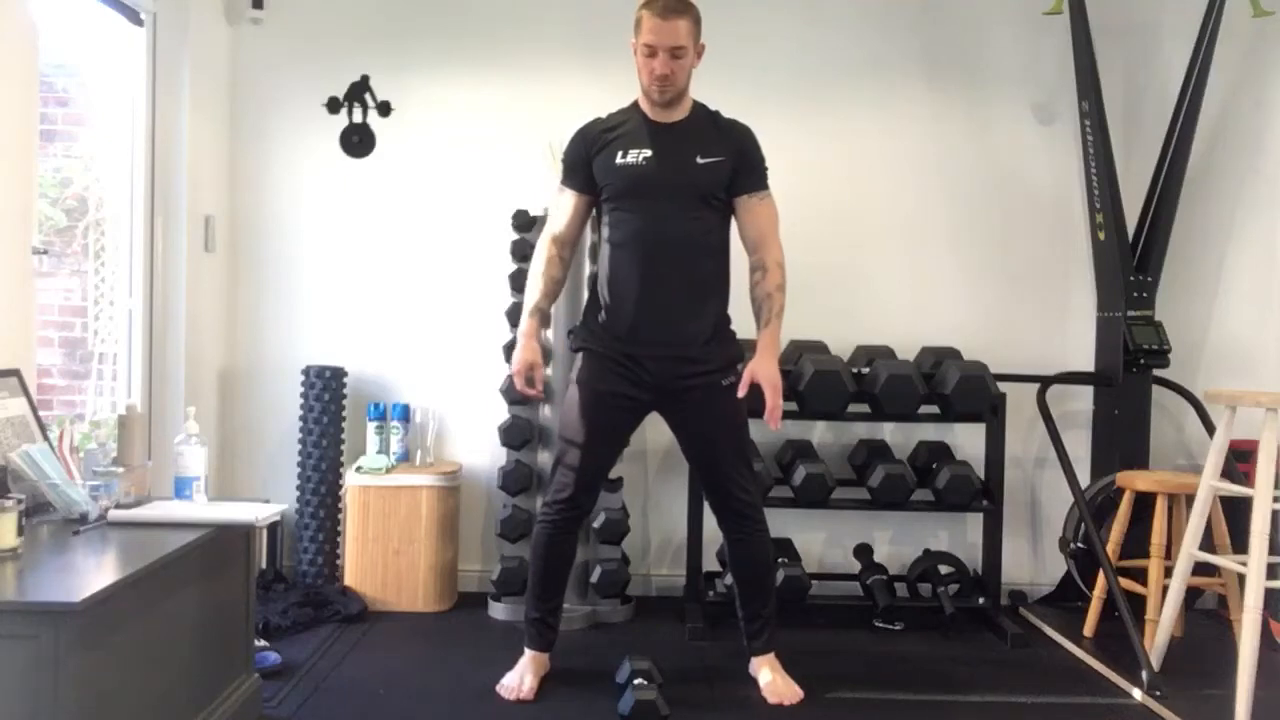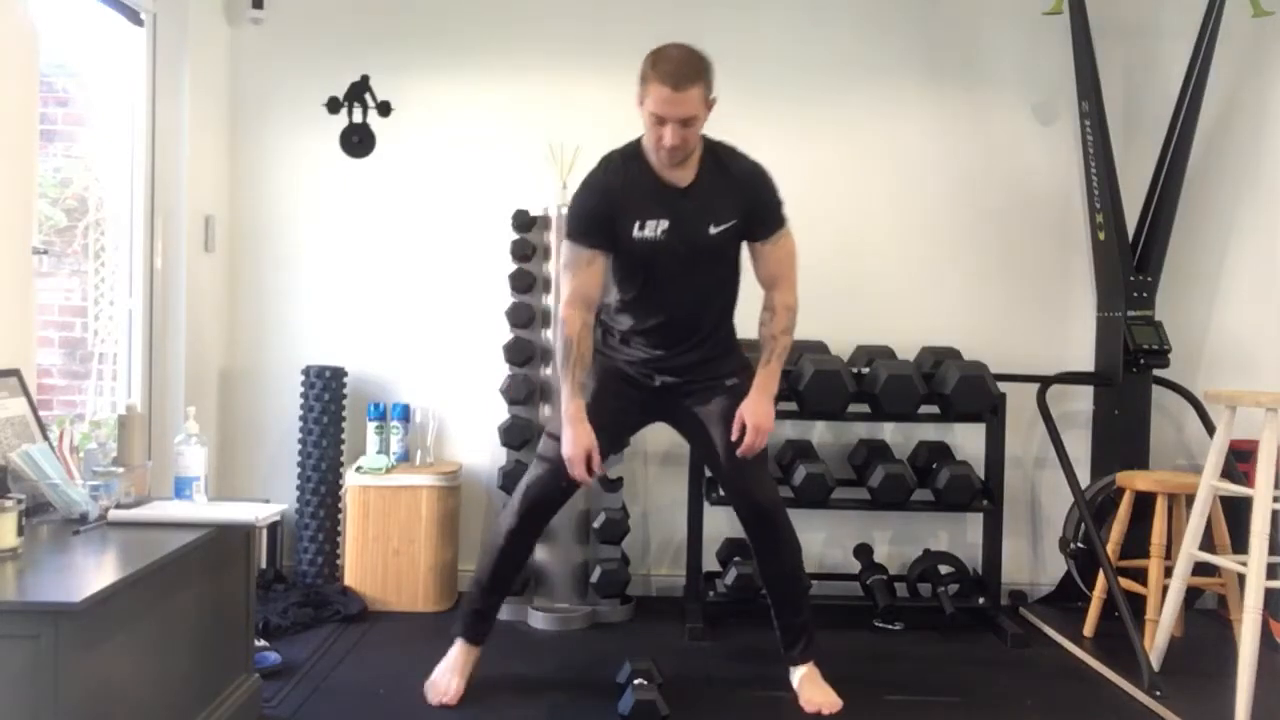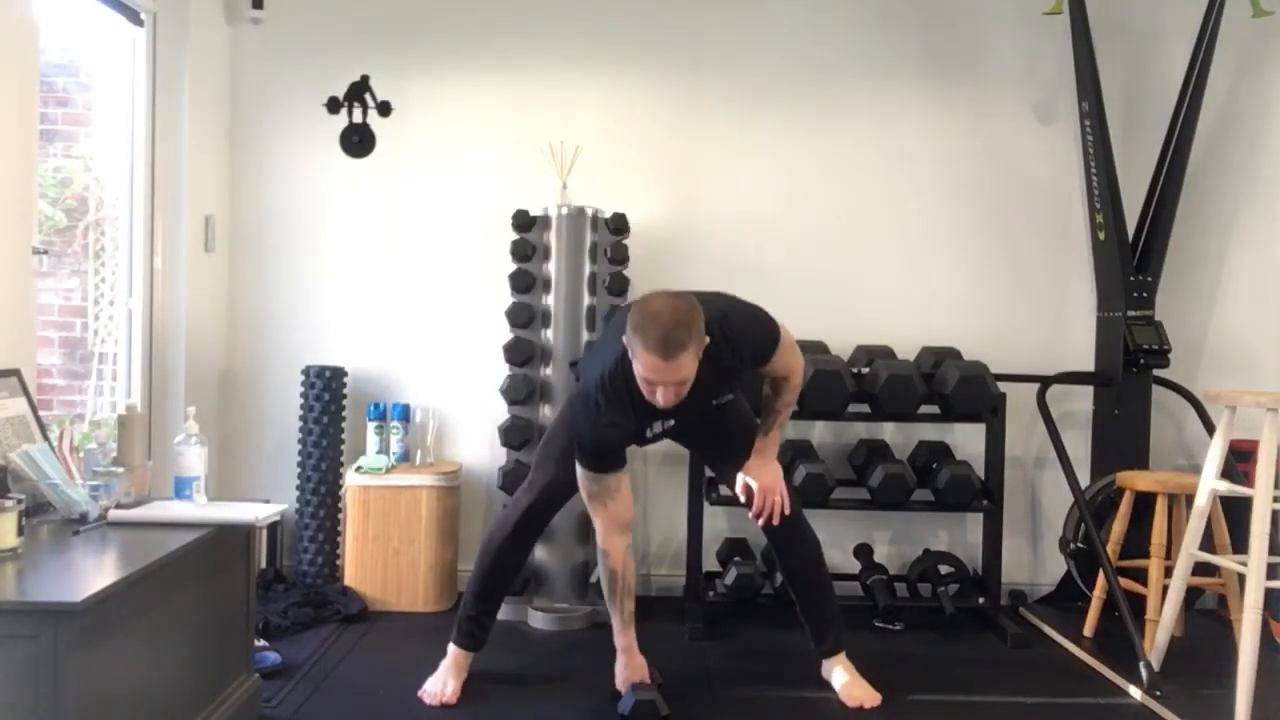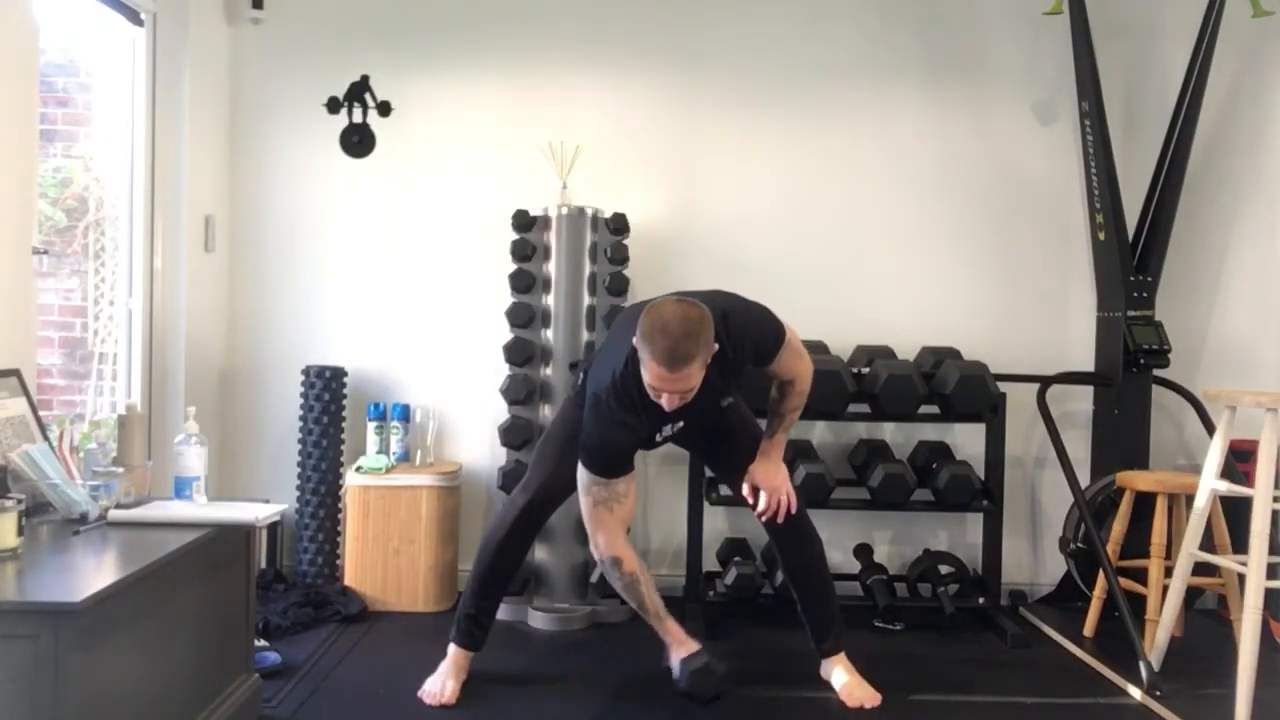
dt=1s
person 1, frame 1
left shoulder: (731, 142)
right shoulder: (597, 139)
left elbow: (764, 253)
right elbow: (557, 241)
left wrist: (767, 348)
right wrist: (529, 330)
left hip: (705, 362)
right hip: (608, 357)
left knee: (739, 508)
right knee: (564, 503)
left ankle: (762, 654)
right ankle: (536, 650)
person 1, frame 2
left shoulder: (745, 182)
right shoulder: (606, 187)
left elbow: (781, 290)
right elbow: (576, 306)
left wrist: (764, 389)
right wrist: (573, 414)
left hip: (711, 370)
right hip: (619, 365)
left knee: (762, 506)
right knee: (536, 496)
left ankle: (801, 661)
right ankle: (468, 643)
person 1, frame 3
left shoulder: (739, 327)
right shoulder: (603, 394)
left elbow: (788, 370)
right elbow: (613, 535)
left wrist: (763, 454)
right wrist: (626, 649)
left hip: (710, 402)
right hip: (621, 409)
left knee: (778, 510)
right knee: (531, 505)
left ankle: (834, 658)
right ankle: (459, 654)
person 1, frame 4
left shoulder: (743, 325)
right shoulder: (610, 398)
left elbow: (797, 372)
right elbow: (607, 541)
left wrist: (770, 455)
right wrist: (673, 638)
left hip: (712, 404)
right hip: (606, 395)
left knee: (782, 506)
right knee: (530, 503)
left ankle: (833, 657)
right ankle: (459, 653)
